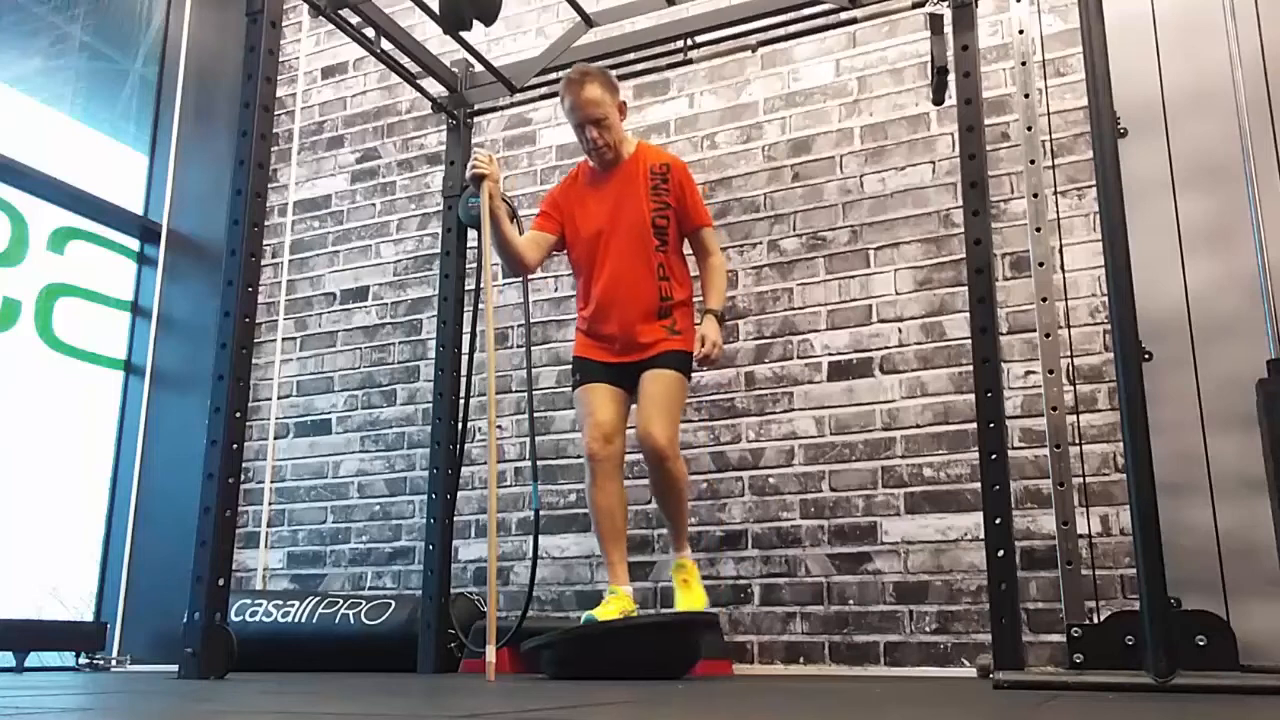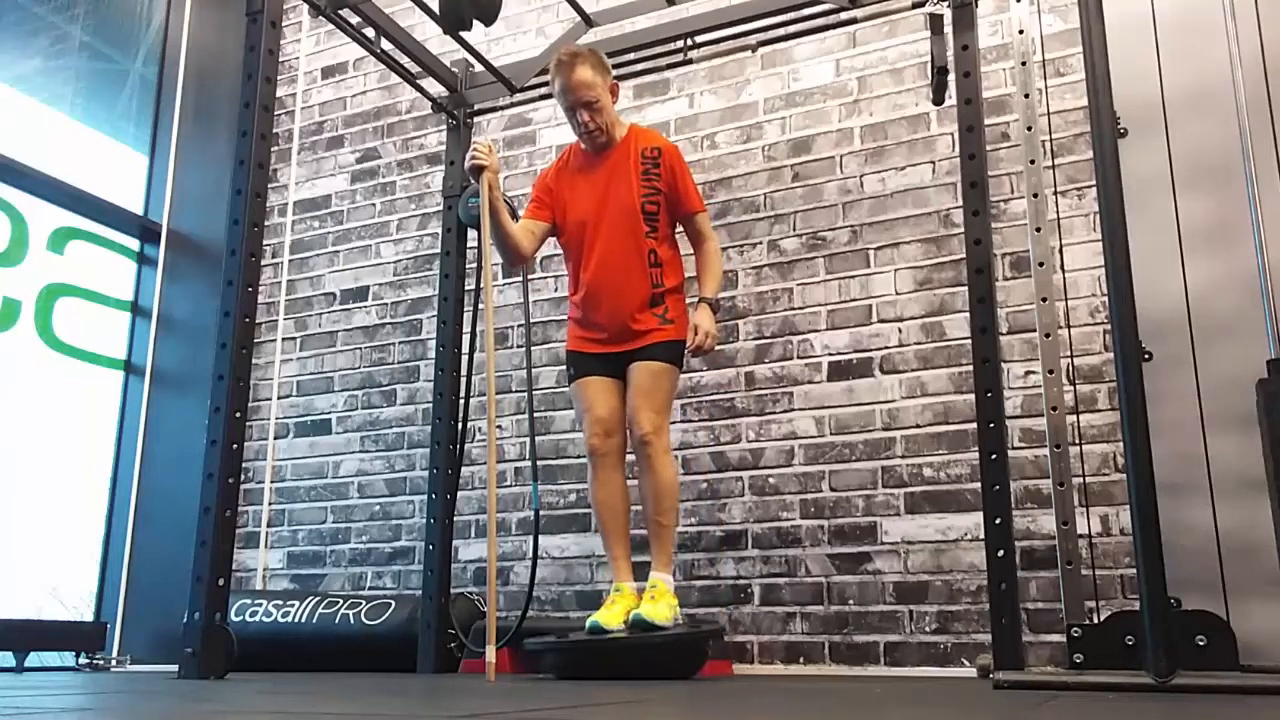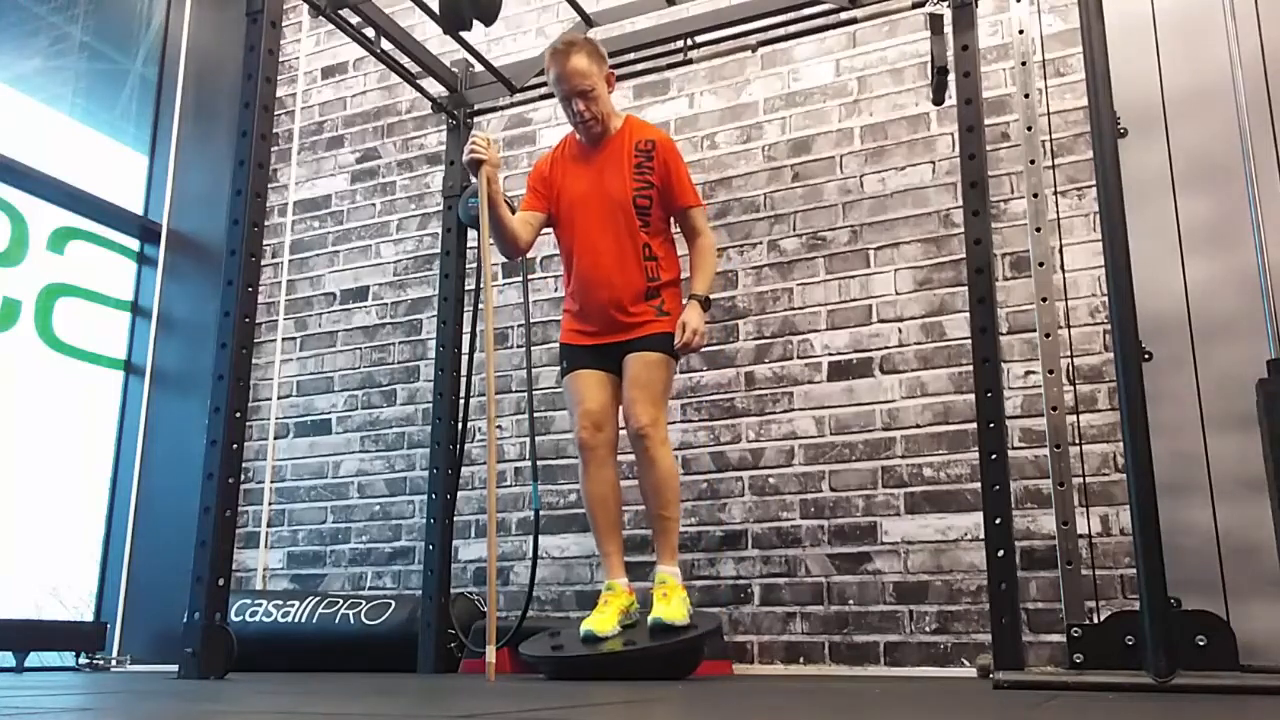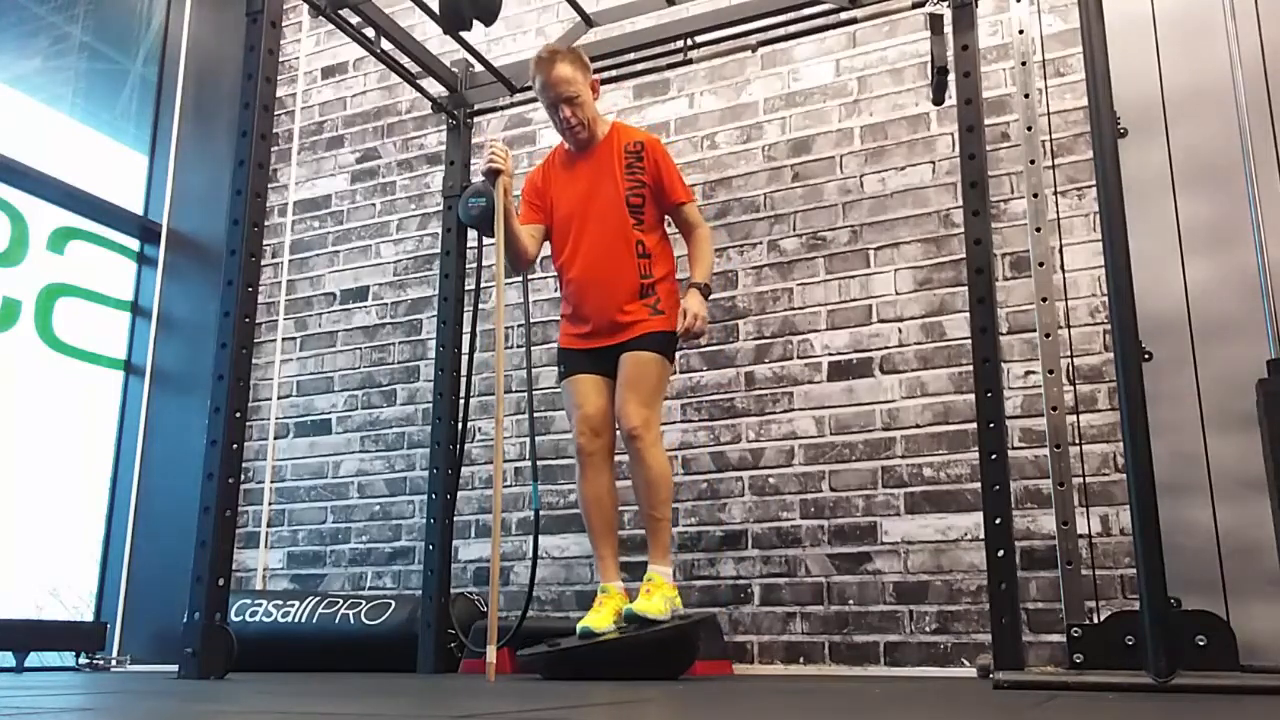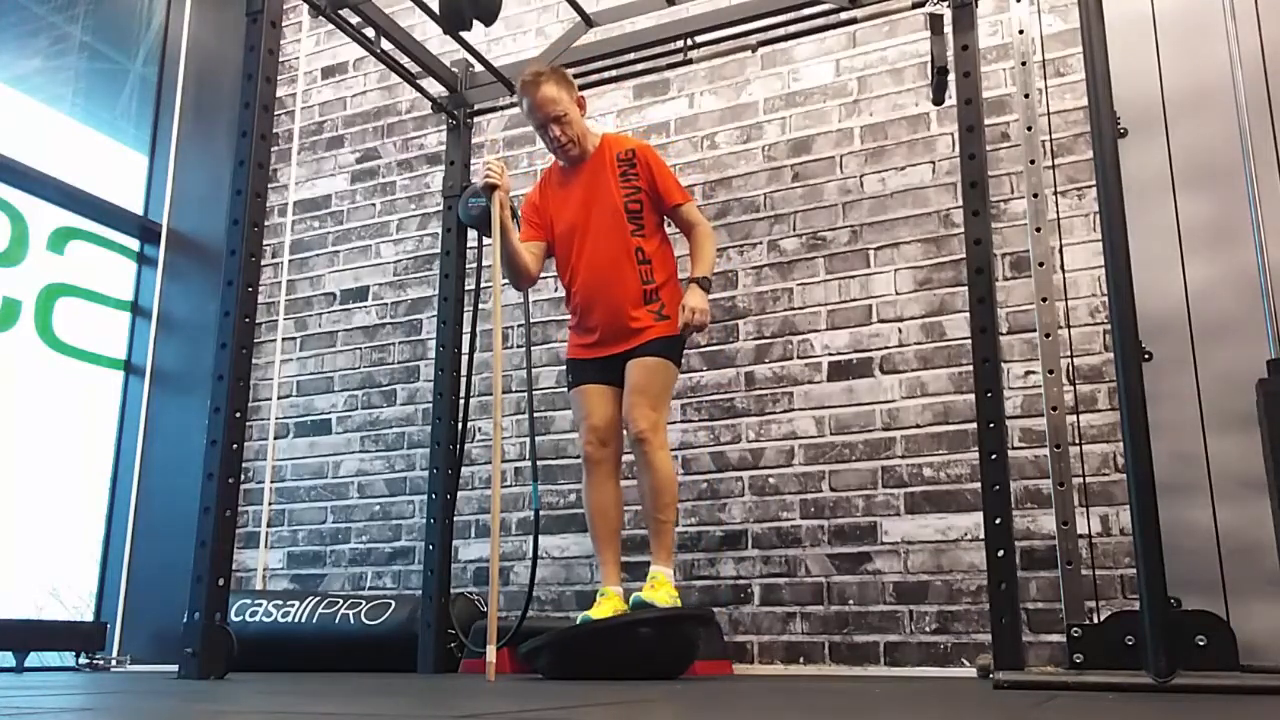
dt=1s
person 1, frame 1
left shoulder: (666, 170)
right shoulder: (565, 194)
left elbow: (710, 253)
right elbow: (523, 261)
left wrist: (711, 315)
right wrist: (494, 200)
left hip: (665, 335)
right hip: (597, 345)
left knee: (658, 442)
right knee: (599, 448)
left ankle: (683, 561)
right ankle: (619, 592)
person 1, frame 2
left shoulder: (659, 153)
right shoulder: (555, 177)
left elbow: (704, 237)
right elbow: (519, 253)
left wrist: (706, 303)
right wrist: (491, 193)
left hip: (657, 323)
right hip: (590, 334)
left knee: (647, 433)
right knee: (602, 443)
left ankle: (662, 584)
right ankle: (622, 588)
person 1, frame 3
left shoulder: (653, 145)
right shoulder: (550, 167)
left elbow: (699, 232)
right elbow: (515, 244)
left wrist: (697, 301)
right wrist: (489, 187)
left hip: (651, 318)
right hip: (584, 328)
left knee: (645, 426)
right knee: (591, 438)
left ankle: (670, 579)
right ankle: (616, 588)
person 1, frame 4
left shoulder: (642, 148)
right shoulder: (543, 176)
left elbow: (695, 228)
right elbow: (521, 260)
left wrist: (697, 288)
right wrist: (501, 195)
left hip: (647, 316)
right hip: (581, 332)
left knee: (636, 425)
right knee: (590, 441)
left ankle: (661, 577)
right ankle: (610, 589)
person 1, frame 5
left shoulder: (635, 156)
right shoulder: (541, 193)
left elbow: (697, 226)
right elbow: (523, 275)
left wrist: (698, 284)
right wrist: (501, 210)
left hip: (652, 323)
right hip: (589, 341)
left knee: (644, 430)
right knee: (597, 448)
left ankle: (662, 576)
right ankle: (610, 592)
